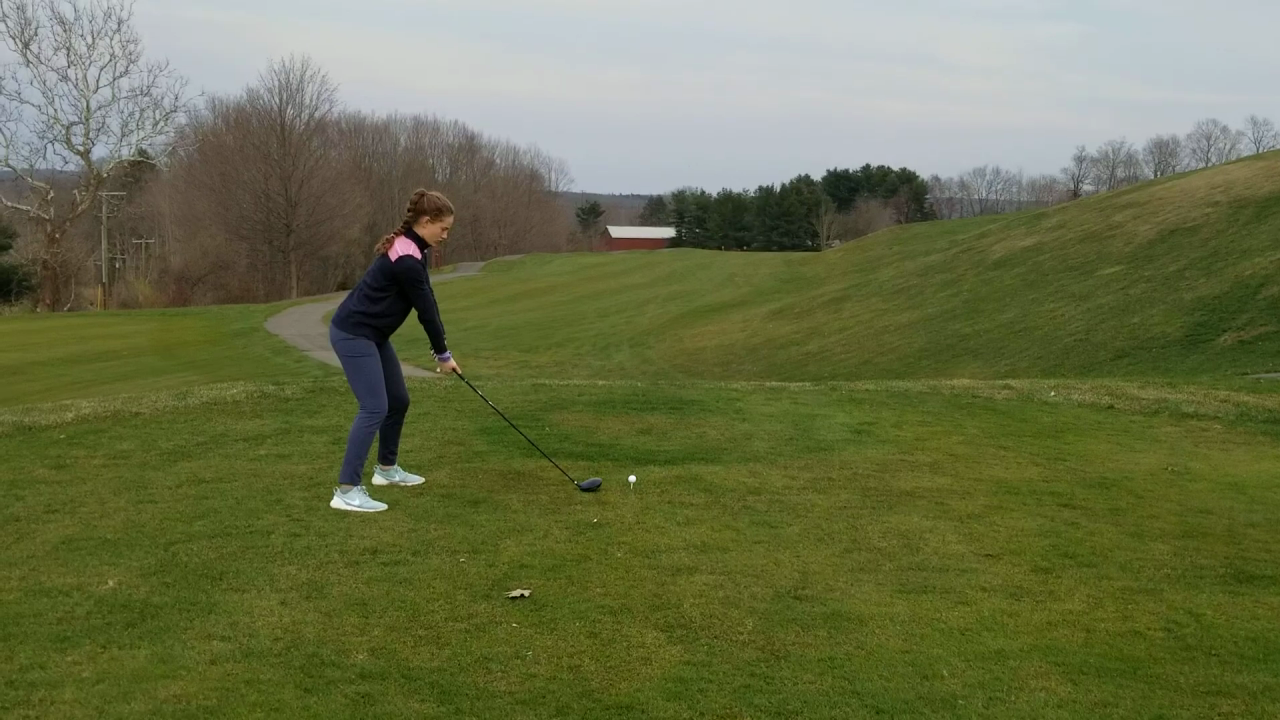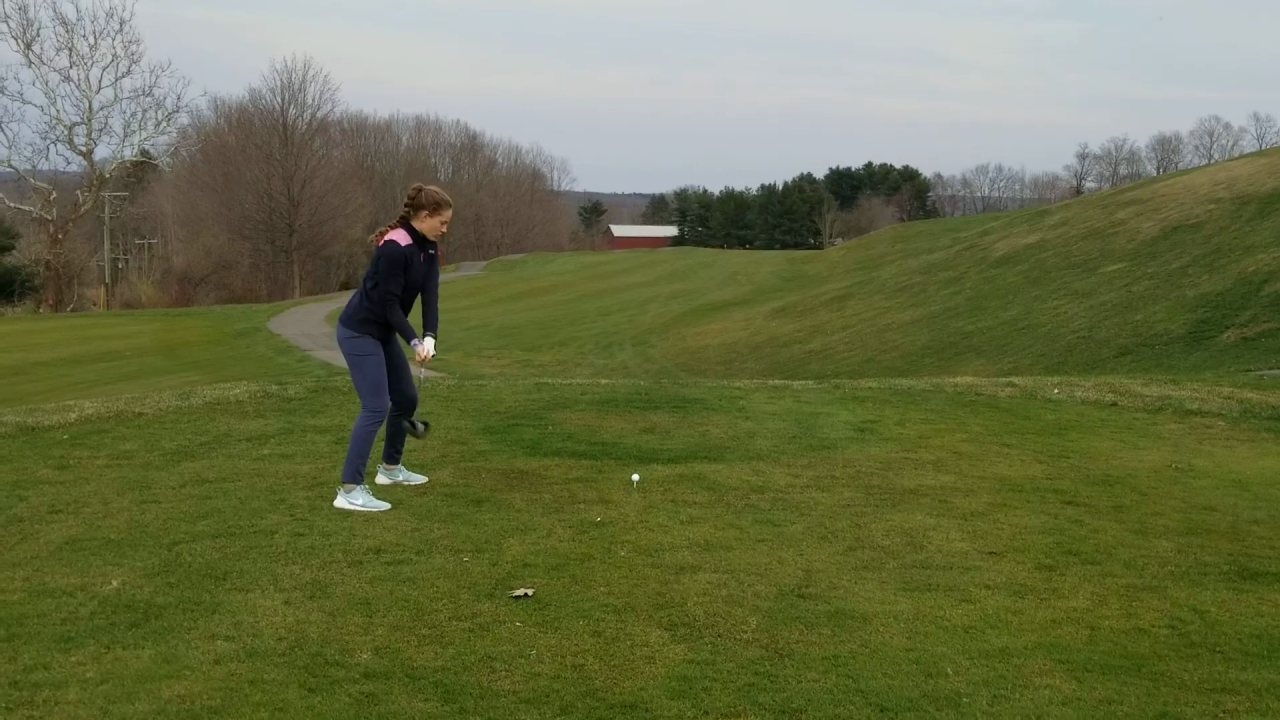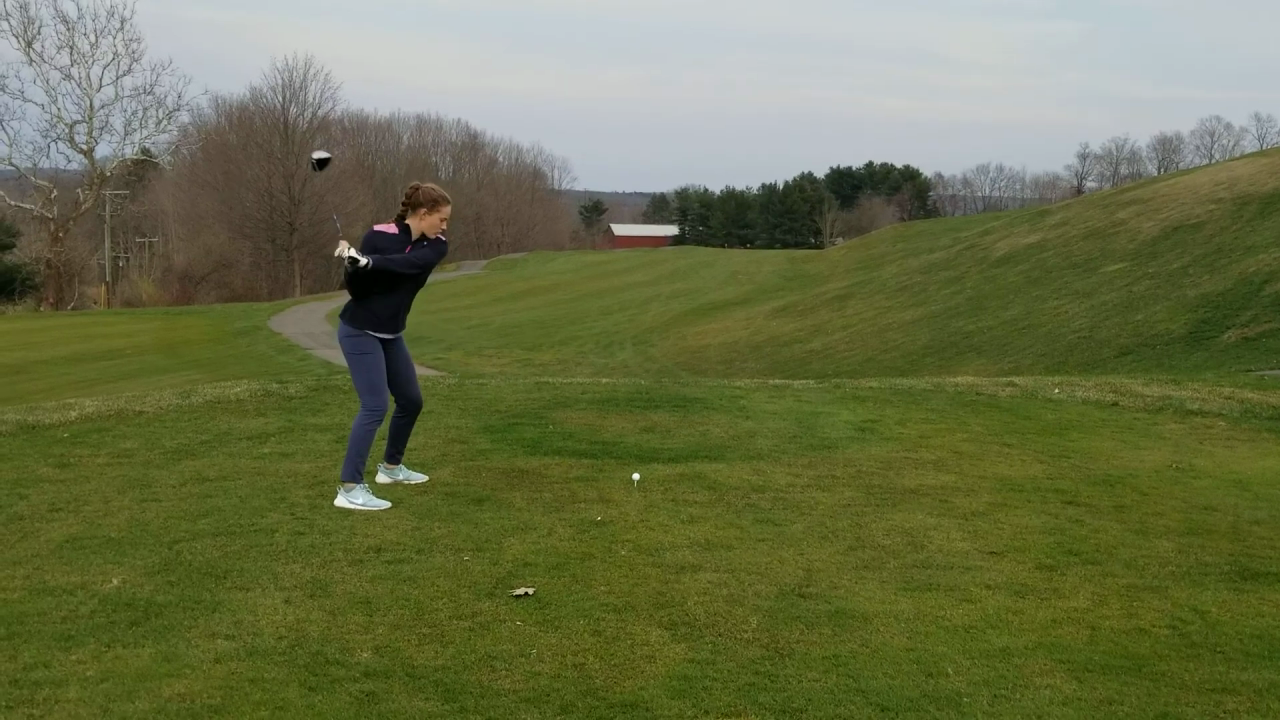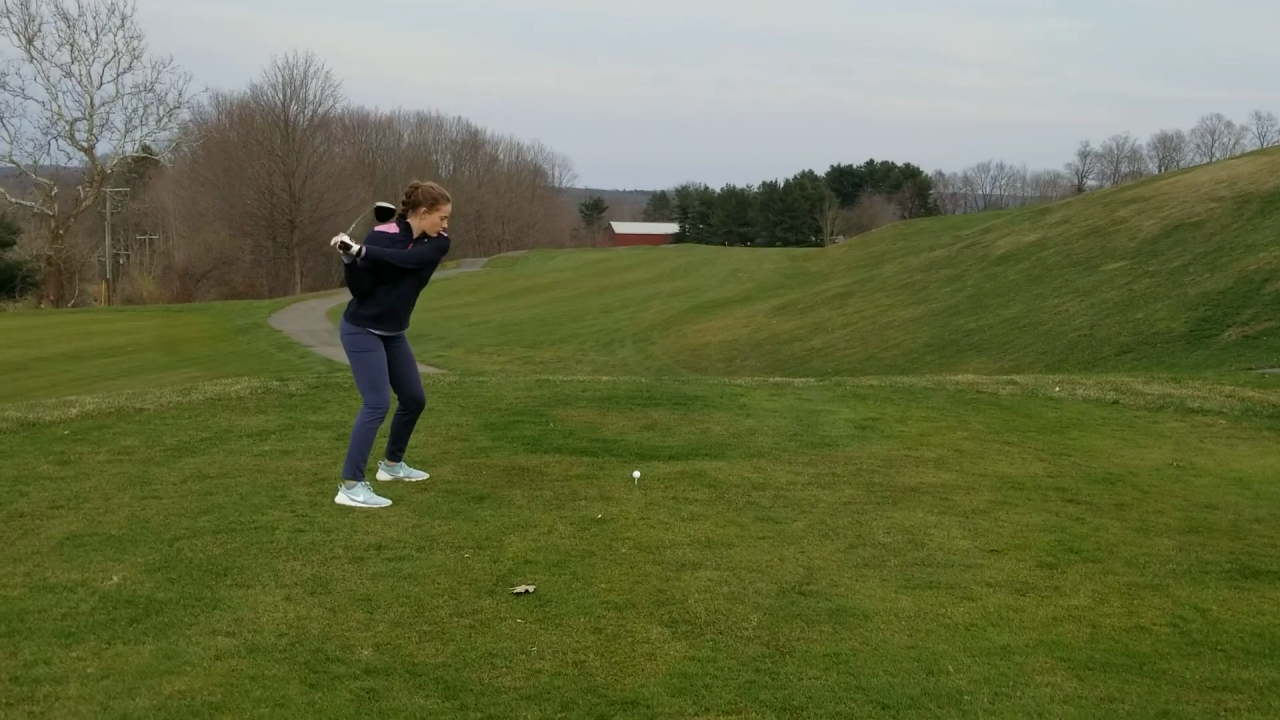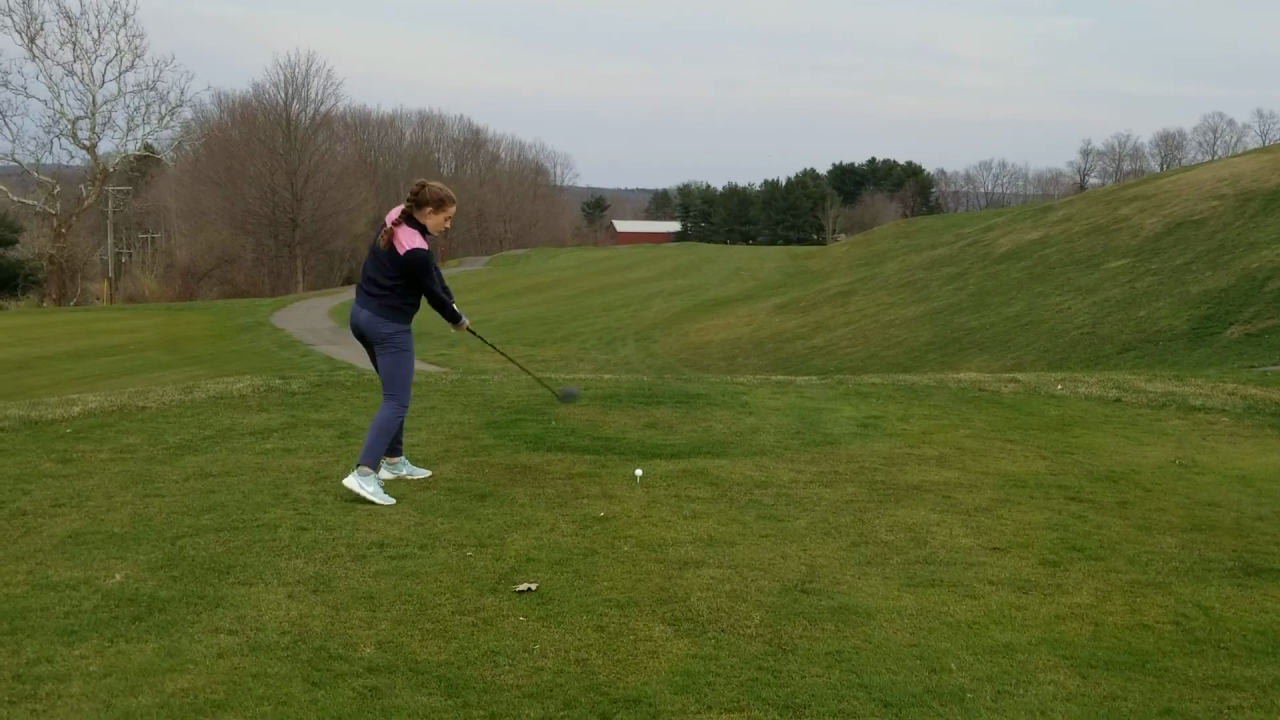
dt=0.3s
person 1, frame 1
left shoulder: (415, 248)
right shoulder: (406, 261)
left elbow: (428, 299)
right elbow: (424, 309)
left wrist: (442, 345)
right wrist: (442, 354)
left hip: (373, 333)
right hip: (353, 334)
left knee: (398, 401)
right knee: (374, 408)
left ankle: (386, 468)
right ankle: (346, 490)
person 1, frame 2
left shoulder: (427, 248)
right shoulder: (395, 247)
left elbow: (430, 295)
right elbow: (387, 303)
left wrist: (429, 337)
right wrist: (414, 341)
left hip: (382, 334)
right hip: (359, 332)
left knee: (406, 399)
right knee: (375, 407)
left ankle: (390, 467)
right ankle: (349, 490)
person 1, frame 3
left shoulder: (437, 247)
right shoulder: (378, 236)
left elbow: (405, 263)
right elbow: (356, 289)
left wrist: (362, 259)
right wrist: (349, 262)
left hip: (391, 335)
right hip: (360, 331)
left knee: (411, 401)
right knee: (375, 406)
left ankle: (391, 466)
right ankle: (349, 489)
person 1, frame 4
left shoulder: (438, 244)
right shoulder: (379, 237)
left elbow: (405, 259)
right elbow: (360, 291)
left wrist: (358, 250)
right wrist: (349, 257)
left hip: (393, 333)
right hip: (362, 329)
left knee: (414, 399)
right knee: (377, 404)
left ankle: (392, 464)
right ankle: (350, 486)
person 1, frame 5
left shoulder: (397, 216)
right shoulder: (416, 251)
right elbow: (433, 293)
left wrist: (451, 306)
right wrist: (456, 318)
left hip: (362, 313)
right hip: (388, 325)
left knee: (395, 390)
right knee: (396, 400)
left ankle: (392, 461)
right ankle: (362, 474)
